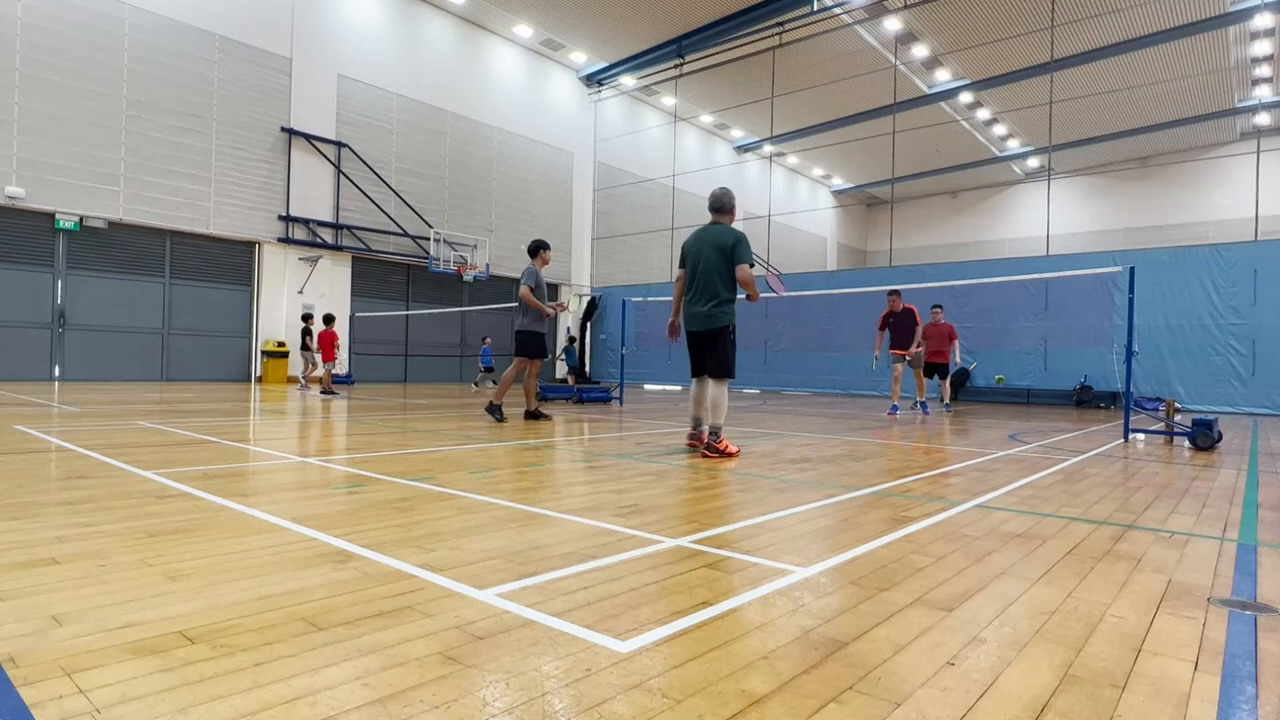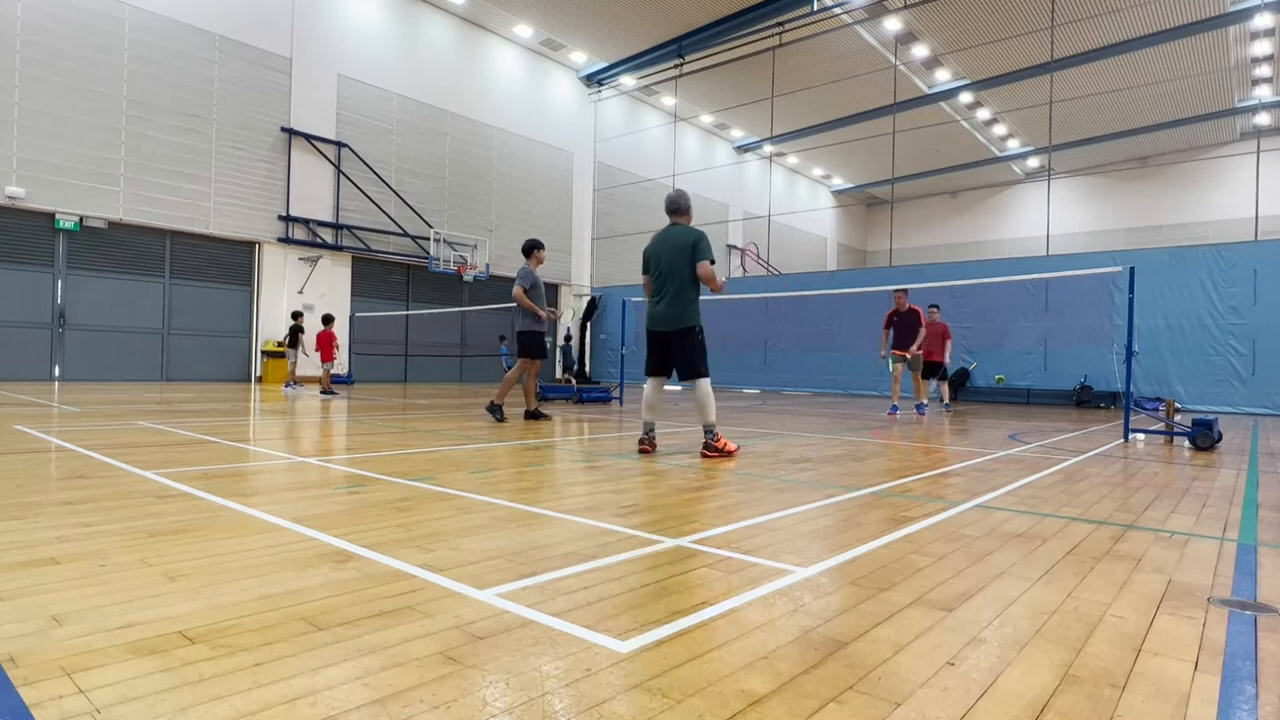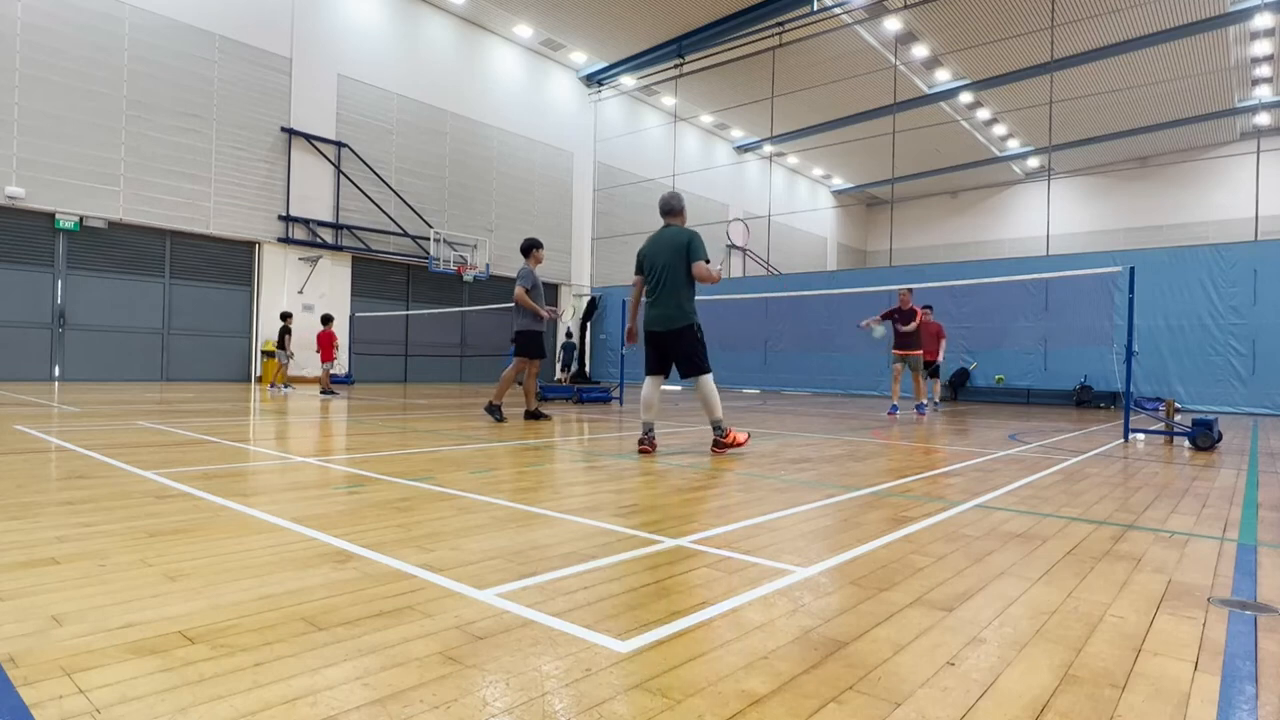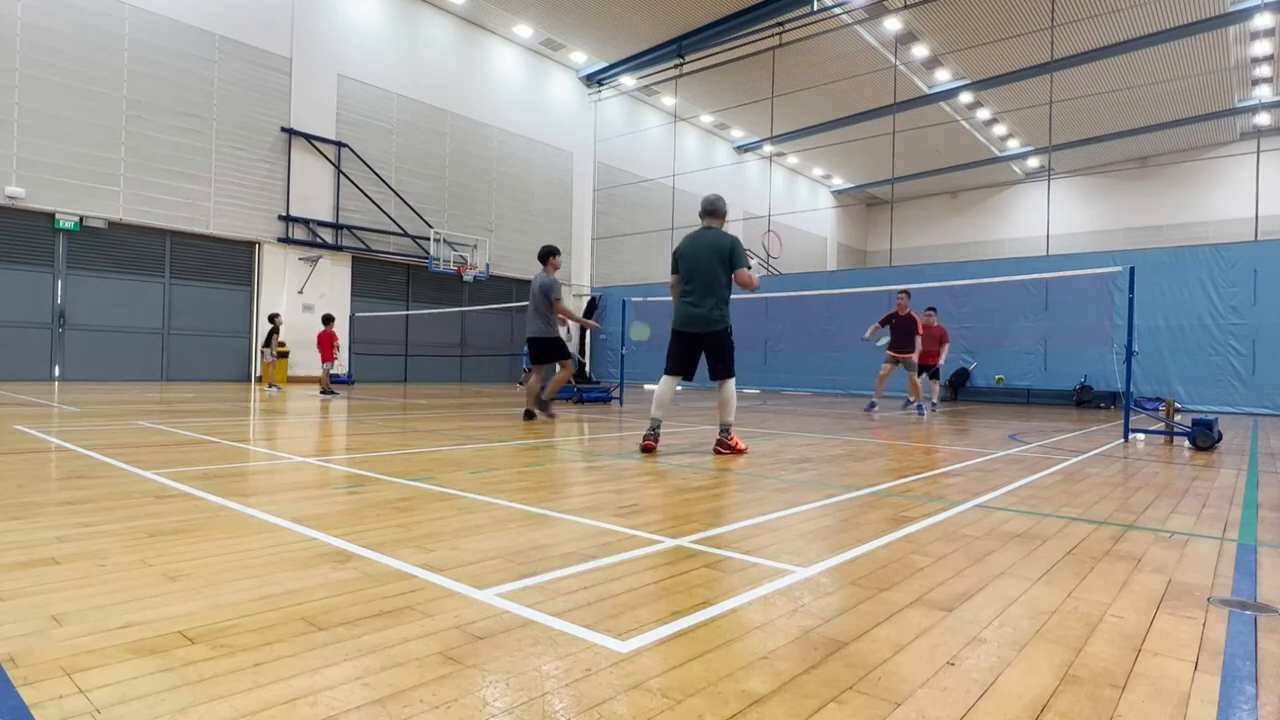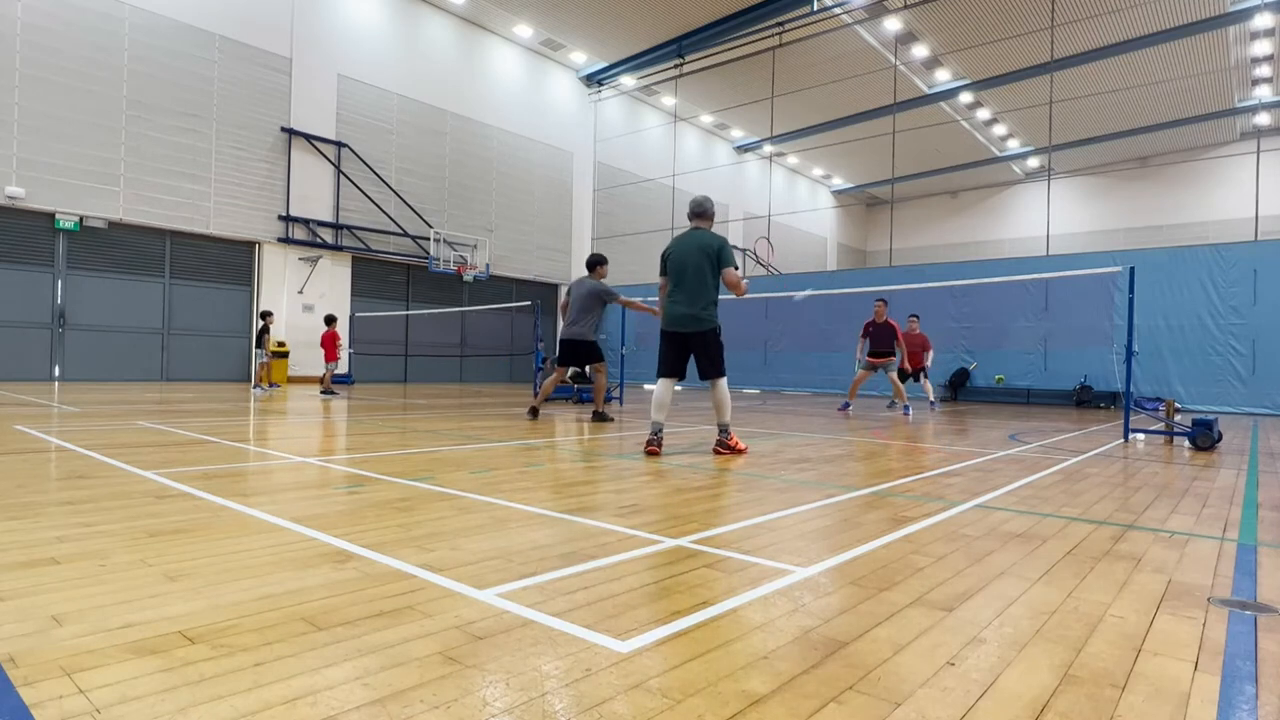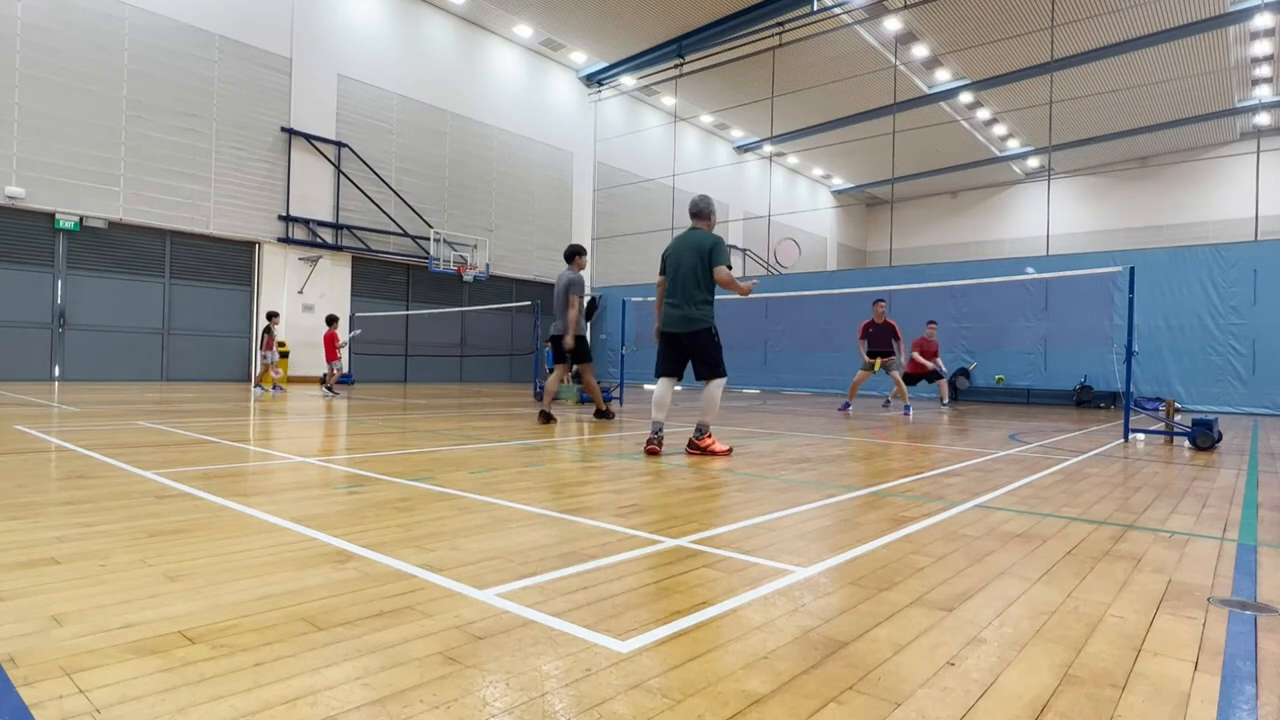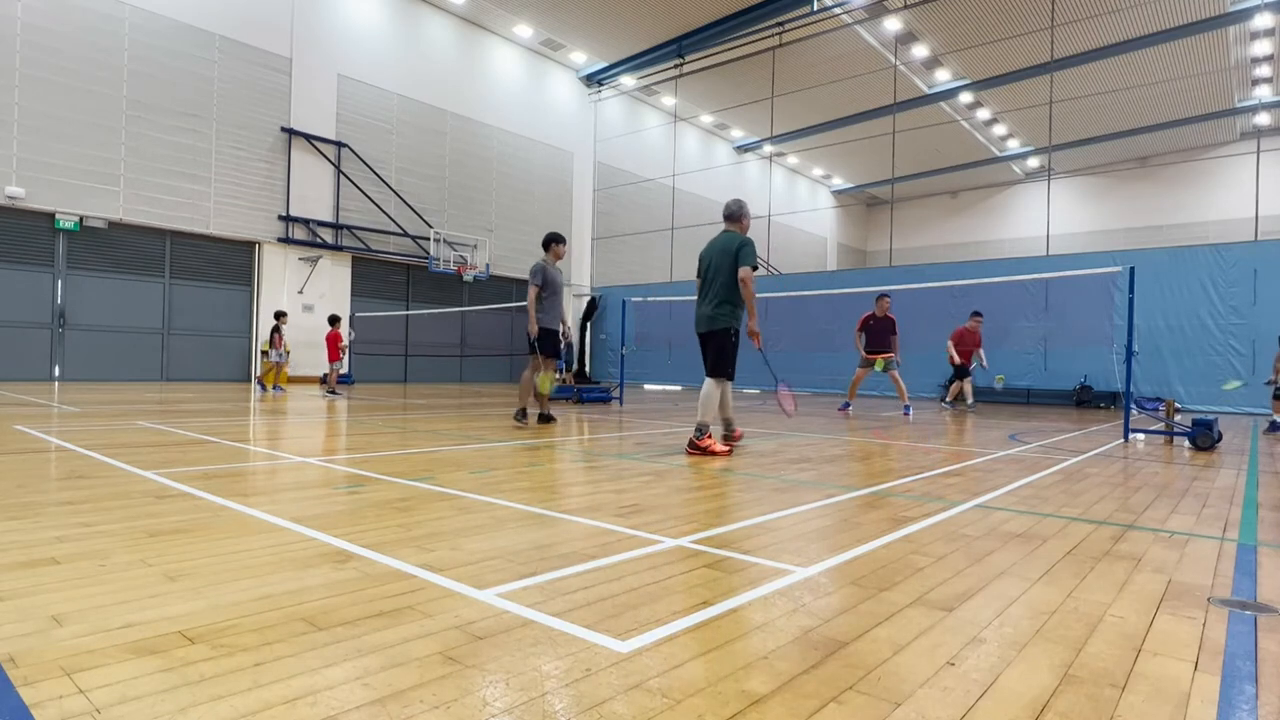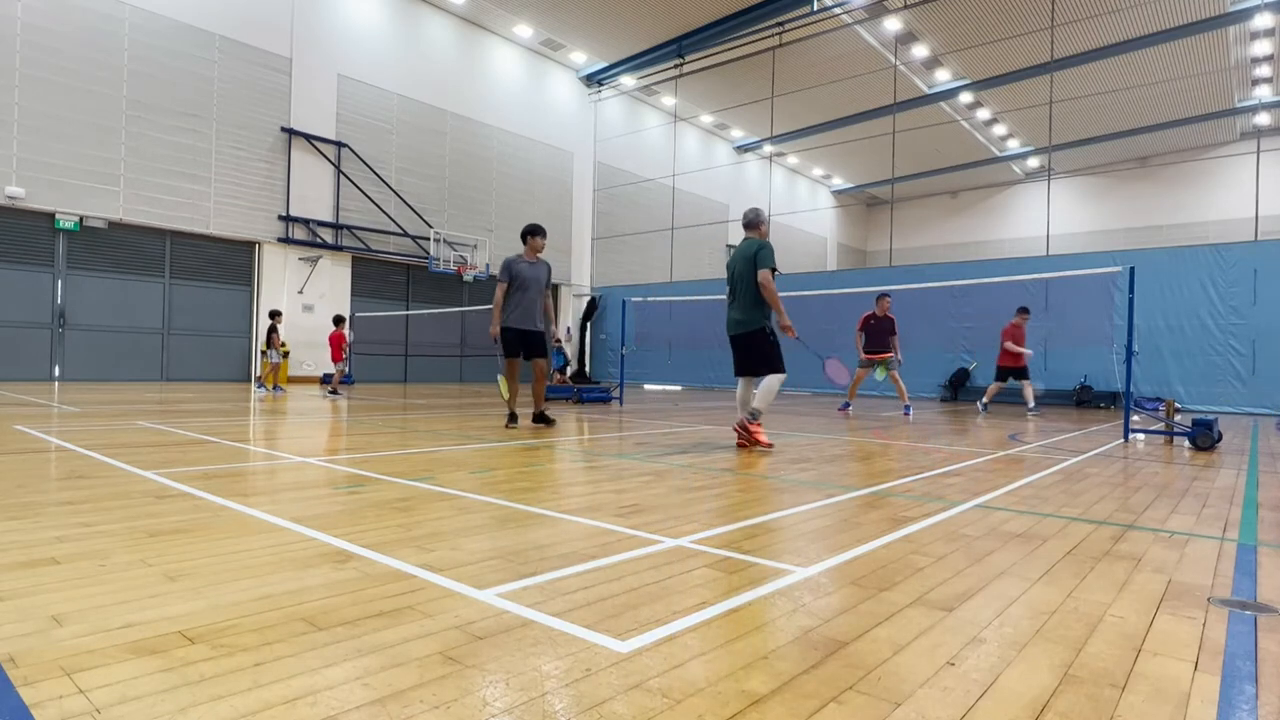
dt=0.5s
person 1, frame 1
left shoulder: (692, 239)
right shoulder: (736, 238)
left elbow: (680, 279)
right elbow: (743, 276)
left wrist: (675, 315)
right wrist: (753, 293)
left hip: (692, 319)
right hip: (719, 319)
left knee: (700, 377)
right knee: (719, 379)
left ankle: (696, 430)
right ankle: (714, 440)
person 1, frame 2
left shoulder: (653, 242)
right shoulder: (696, 237)
right elbow: (704, 273)
right wrist: (717, 285)
left hip: (655, 321)
right hip: (685, 320)
left knee: (655, 378)
right knee: (699, 378)
left ankle: (647, 436)
right ankle: (711, 439)
person 1, frame 3
left shoulder: (648, 244)
right shoulder: (689, 237)
left elbow: (637, 286)
right elbow: (700, 273)
left wrist: (632, 322)
right wrist: (714, 275)
left hip: (653, 322)
right hip: (682, 320)
left knee: (653, 377)
right knee: (702, 375)
left ankle: (647, 436)
right ankle: (721, 434)
person 1, frame 4
left shoulder: (684, 243)
right shoulder: (730, 242)
left elbow: (675, 285)
right elbow: (743, 280)
right wrist: (755, 282)
left hip: (683, 322)
right hip: (716, 322)
left knee: (671, 375)
right knee: (726, 378)
left ankle: (652, 432)
right ankle: (725, 438)
person 1, frame 5
left shoulder: (673, 245)
right shoulder: (718, 243)
left elbow: (663, 287)
right elbow: (730, 279)
left wrist: (664, 318)
right wrist: (741, 288)
left hip: (672, 322)
right hip: (704, 322)
left knee: (666, 378)
right knee: (718, 378)
left ankle: (655, 436)
right ankle: (725, 437)
person 1, frame 6
left shoulder: (673, 244)
right shoulder: (713, 242)
left elbow: (661, 285)
right elbow: (722, 277)
left wrist: (659, 321)
right wrist: (741, 287)
left hip: (671, 322)
right hip: (699, 322)
left knee: (666, 378)
right knee: (715, 377)
left ankle: (655, 435)
right ankle: (700, 438)
person 1, frame 7
left shoulder: (709, 246)
right shoulder: (744, 243)
right elbow: (745, 278)
right wrist: (753, 319)
left hip: (704, 321)
right hip: (724, 321)
left knee: (723, 376)
right knee: (717, 377)
left ankle: (729, 428)
right ankle: (700, 437)
person 1, frame 8
left shoulder: (734, 255)
right shoulder: (762, 247)
right elbow: (764, 281)
right wrist: (782, 315)
left hip: (734, 324)
right hip: (756, 323)
left knee: (745, 377)
right knee: (776, 373)
left ankle: (747, 431)
right ankle: (751, 421)
person 2, frame 1
left shoulder: (537, 273)
right shoulder: (531, 271)
right elbow: (524, 293)
left wrist: (551, 307)
right wrist: (546, 309)
left hip: (537, 329)
right hip: (528, 328)
left knee: (534, 369)
right knee: (519, 365)
left ankle: (531, 409)
right ankle: (495, 403)
person 2, frame 2
left shoulder: (533, 273)
right shoulder: (527, 271)
right elbow: (516, 294)
left wrist: (544, 310)
right wrist: (538, 311)
left hip: (536, 329)
right hip: (529, 329)
left knee: (534, 369)
right knee: (522, 366)
left ankle: (531, 409)
right ankle: (495, 403)
person 2, frame 3
left shoulder: (530, 273)
right shoulder: (527, 271)
right elbow: (519, 295)
left wrist: (543, 309)
right wrist: (540, 311)
left hip: (534, 329)
right hip: (527, 328)
left knee: (532, 369)
right knee: (518, 366)
left ankle: (531, 409)
right ankle: (494, 404)
person 2, frame 4
left shoulder: (538, 279)
right shoulder: (551, 281)
right elbow: (560, 308)
left wrist: (556, 318)
right wrist: (584, 322)
left hip: (533, 334)
right hip: (547, 334)
left knee: (537, 373)
right knee: (568, 367)
left ankle: (530, 409)
right ankle: (544, 399)
person 2, frame 5
left shoulder: (576, 283)
right shoulder: (601, 288)
left elbow: (563, 306)
right elbow: (627, 302)
right wrist: (652, 310)
left hip: (567, 336)
right hip: (584, 338)
left knee: (558, 373)
right knee: (600, 370)
left ankle: (535, 407)
right ankle: (598, 411)
person 2, frame 6
left shoulder: (561, 278)
right shoulder: (576, 278)
right elbow: (573, 308)
right wrist: (569, 334)
left hip: (557, 332)
right hip: (573, 334)
left knee: (559, 372)
right knee: (587, 372)
left ankle: (545, 410)
right ankle: (602, 409)
person 2, frame 7
left shoulder: (557, 271)
right shoulder: (540, 267)
right elbow: (531, 296)
left wrist: (565, 325)
right wrist: (532, 322)
left hip: (553, 328)
right hip: (540, 326)
left knee: (548, 370)
right knee: (535, 367)
left ankle: (544, 412)
right ankle: (521, 410)
person 2, frame 8
left shoulder: (545, 267)
right shoulder: (511, 263)
left elbow: (547, 298)
right elbow: (499, 294)
left wrist: (552, 323)
right wrist: (495, 322)
left hip: (537, 327)
right hip: (512, 326)
left knee: (542, 369)
right knee: (512, 370)
left ankle: (539, 412)
right ankle: (512, 413)
